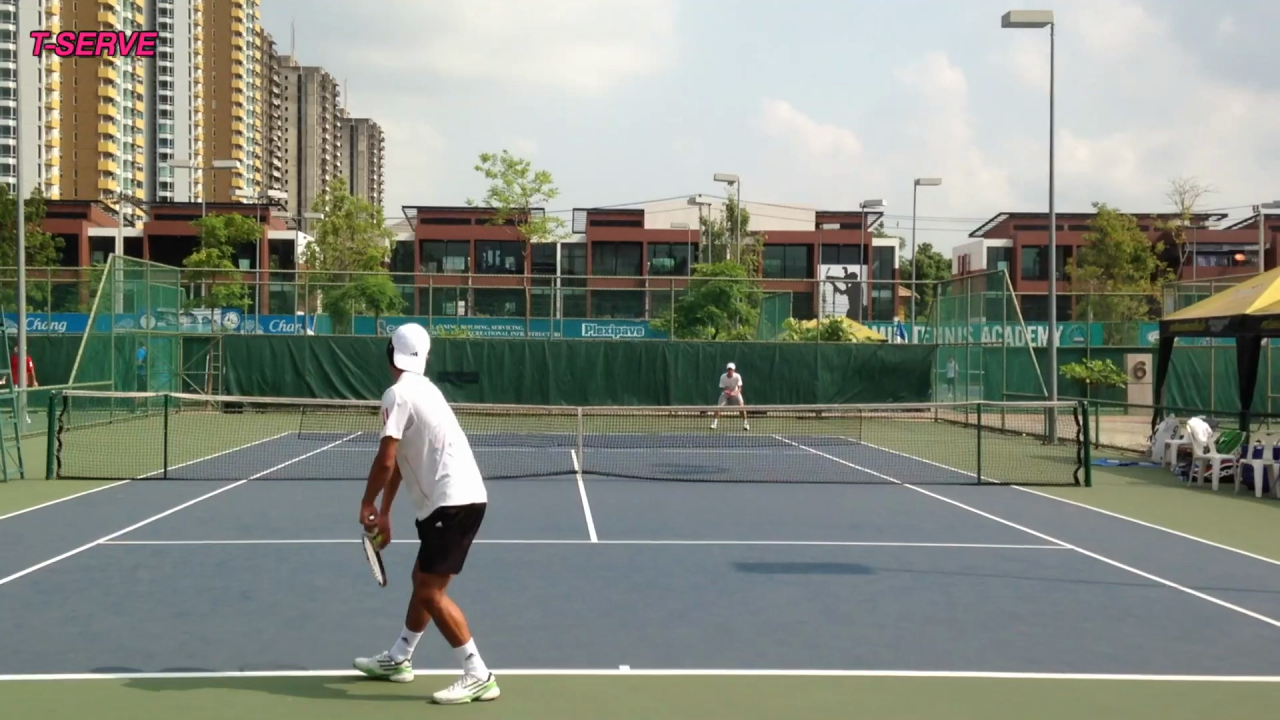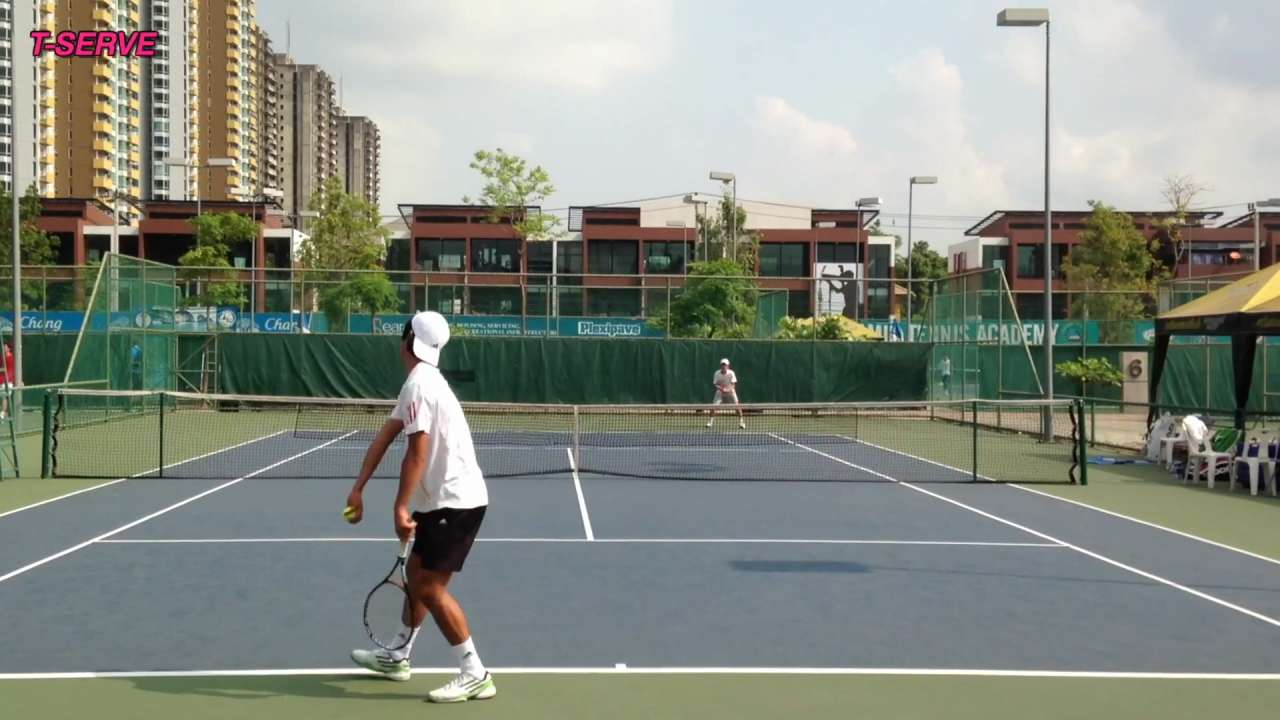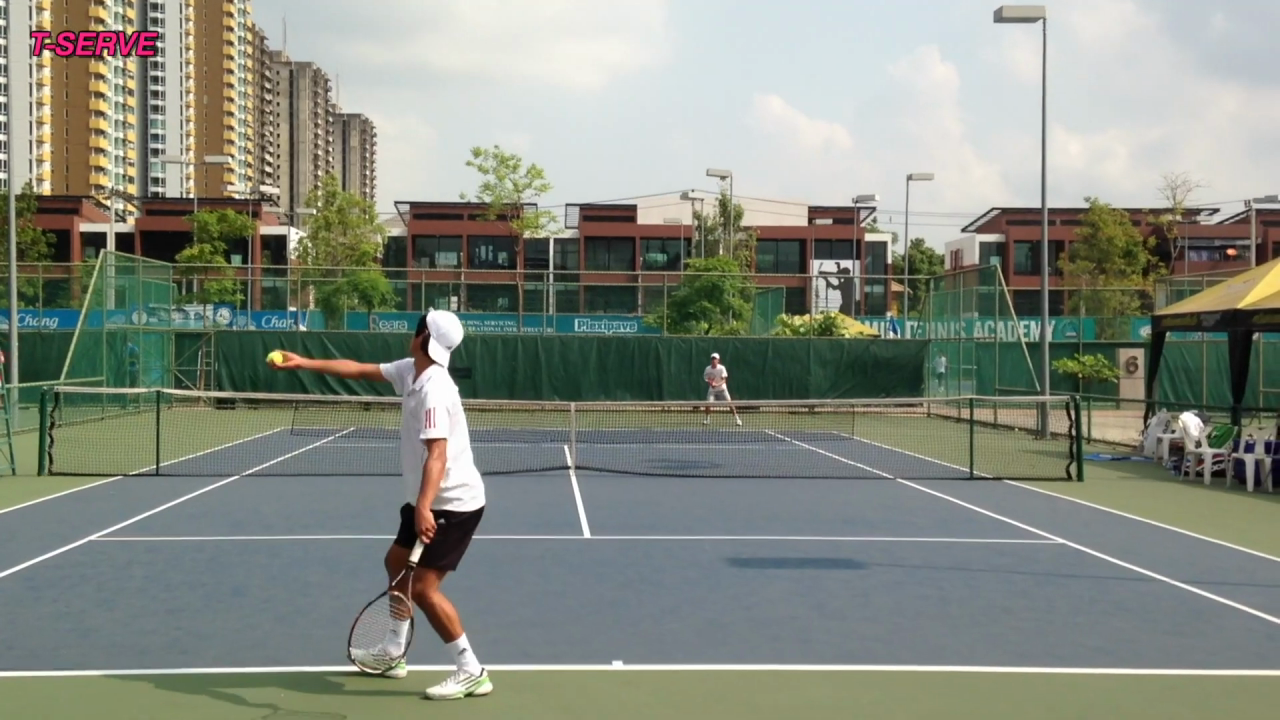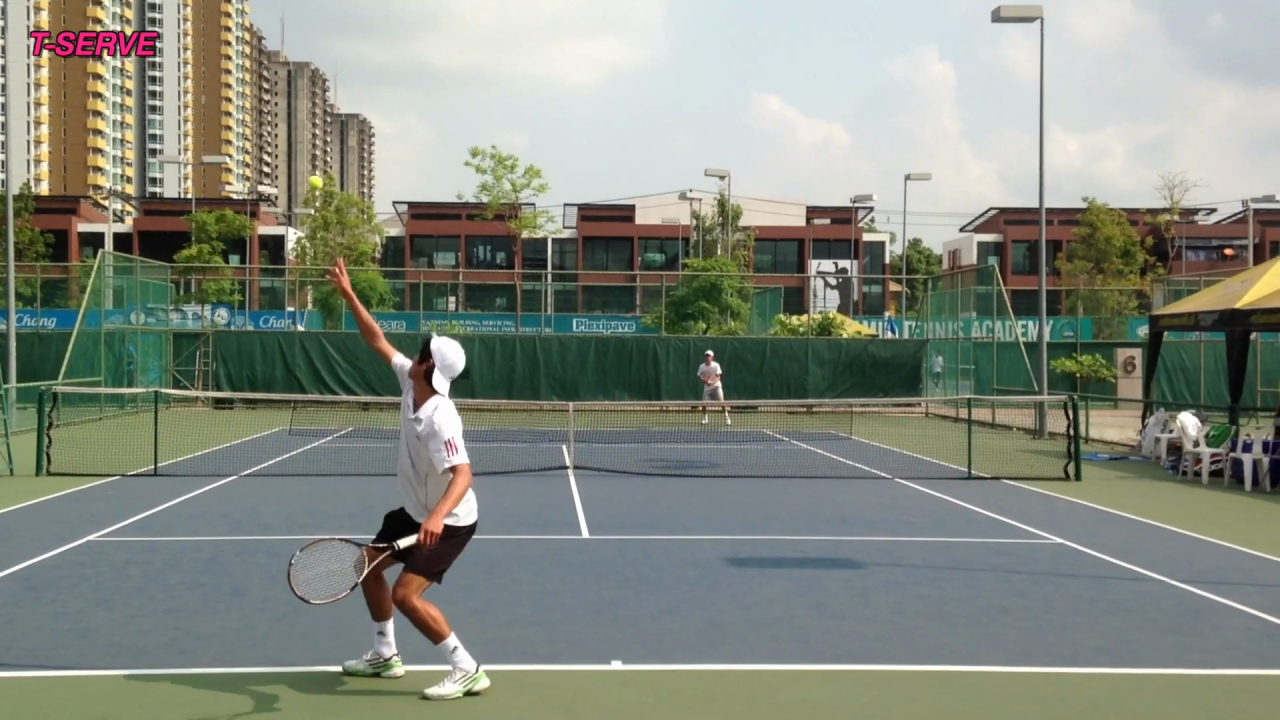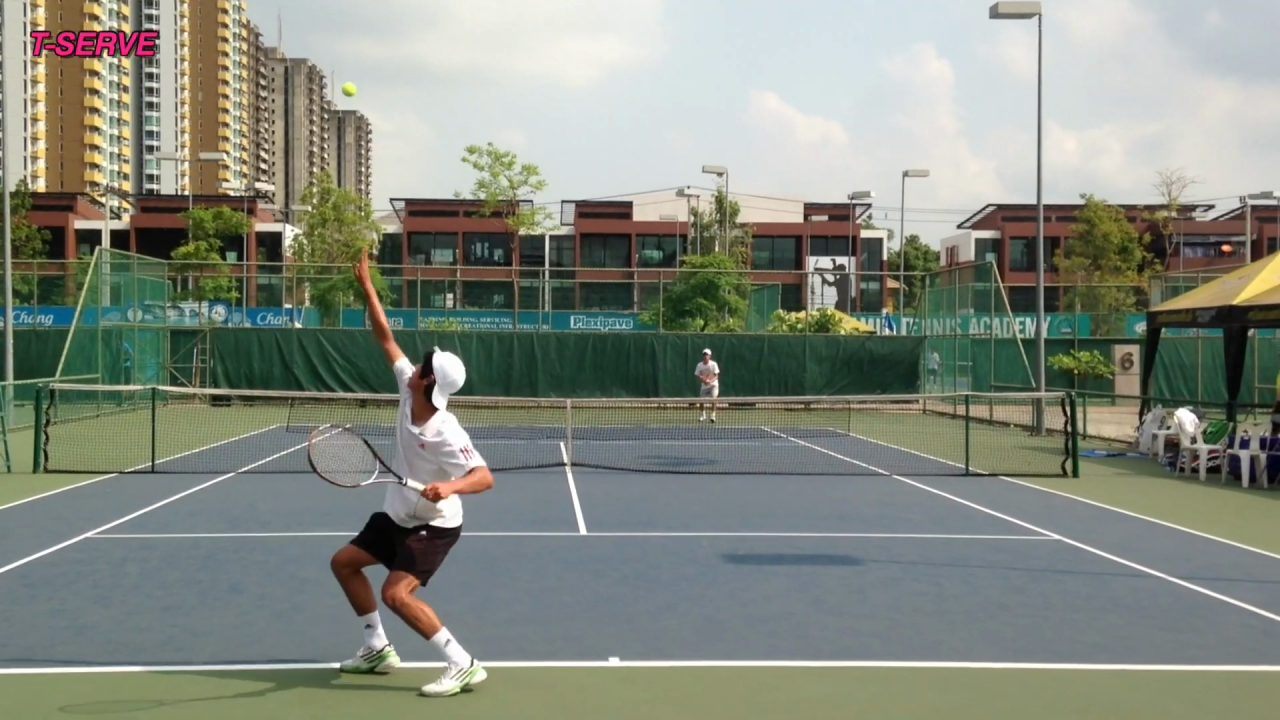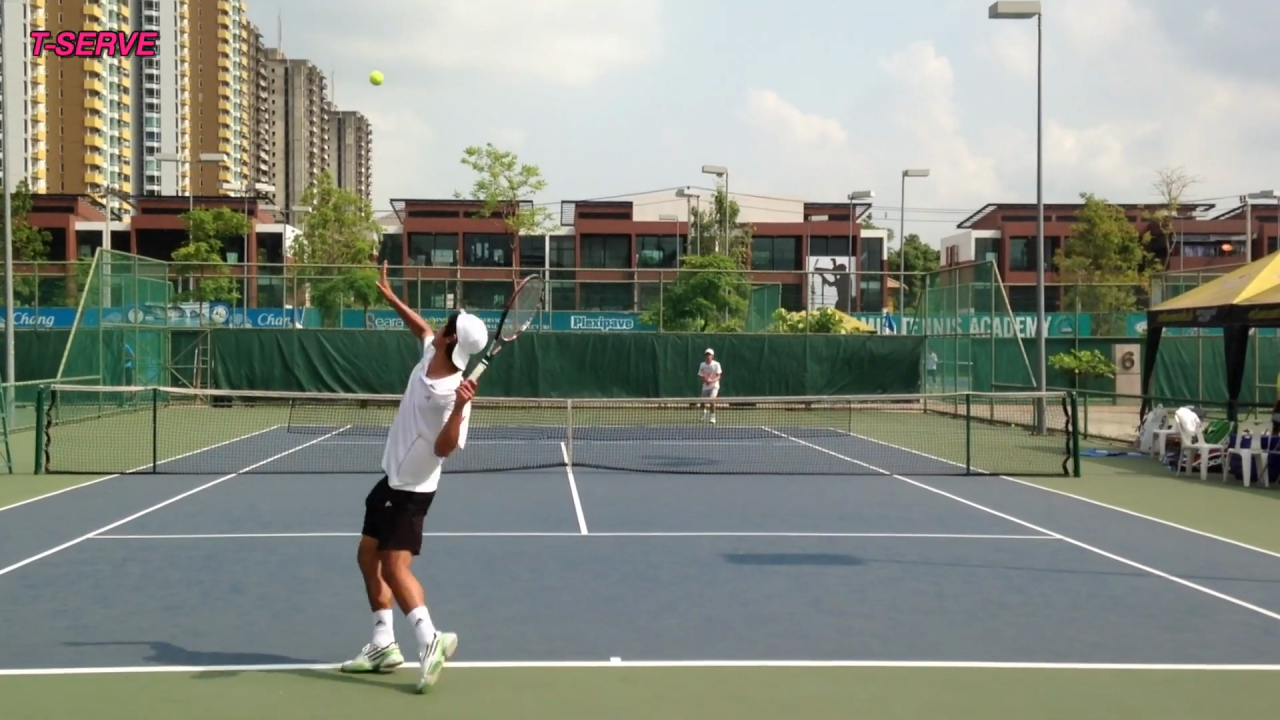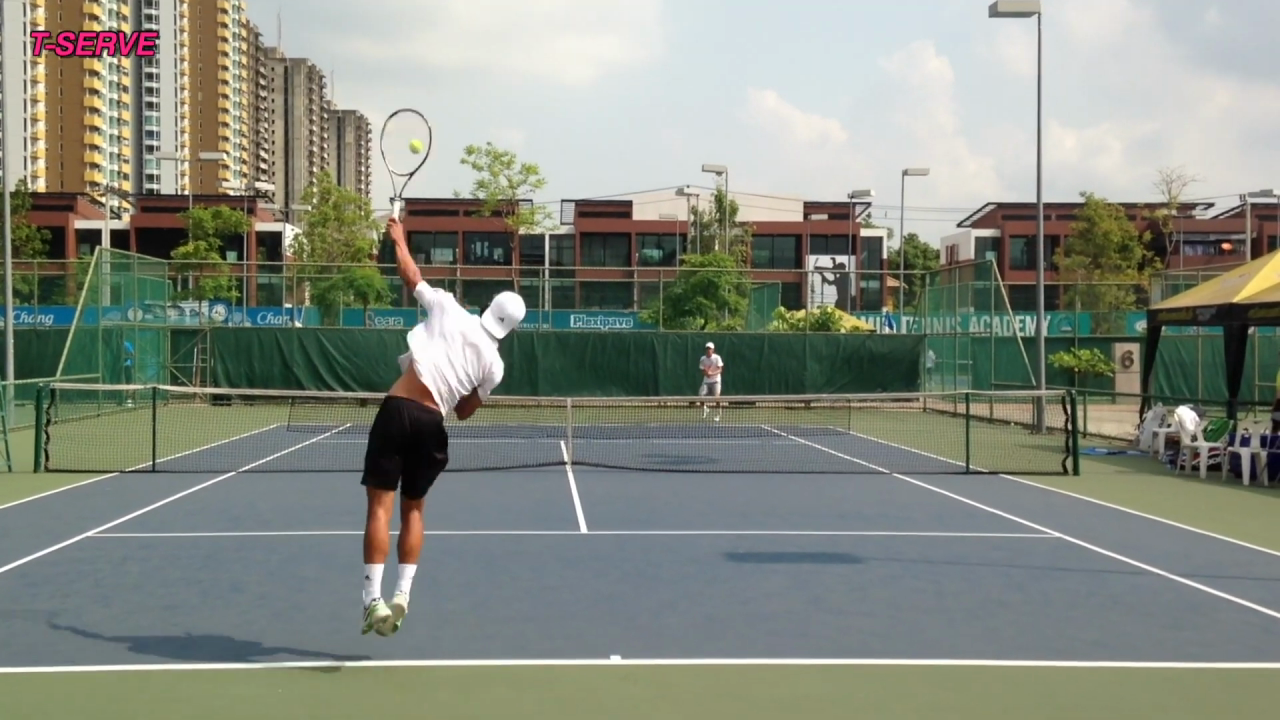
dt=0.2s
person 1, frame 1
left shoulder: (399, 393)
right shoulder: (421, 390)
left elbow: (386, 458)
right elbow: (400, 462)
left wrist: (367, 503)
right wrist: (384, 513)
left hip: (454, 502)
right hip: (460, 498)
left knee: (431, 592)
right knee: (422, 579)
left ankle: (479, 677)
right ankle: (398, 659)
person 1, frame 2
left shoulder: (418, 385)
right shoulder: (423, 381)
left elbow: (417, 453)
right elbow: (385, 435)
left wrist: (400, 507)
right wrist: (359, 486)
left hip: (455, 501)
right hip: (443, 498)
left knee: (431, 589)
right knee: (416, 572)
left ankle: (476, 675)
right ankle: (396, 656)
person 1, frame 3
left shoulder: (435, 391)
right shoulder: (411, 370)
left elbow: (437, 454)
right elbow: (361, 369)
left wrist: (423, 507)
right wrist: (307, 363)
left hip: (455, 503)
right hip: (433, 500)
left knee: (423, 587)
right knee: (396, 562)
left ankle: (471, 673)
right ankle: (392, 653)
person 1, frame 4
left shoulder: (440, 420)
right shoulder: (411, 381)
left elbow: (463, 476)
right elbow: (376, 340)
left wrist: (438, 518)
right wrist: (348, 293)
left hip: (448, 520)
right hip: (415, 513)
left knee: (407, 595)
right knee: (365, 566)
left ankle: (467, 671)
right ankle: (385, 655)
person 1, frame 5
left shoulder: (446, 432)
right shoulder: (410, 393)
left elbow: (485, 477)
right elbow: (385, 338)
left wrist: (450, 489)
right wrist: (366, 284)
left hip: (434, 526)
right hip: (397, 517)
left knee: (396, 593)
right knee: (343, 563)
left ankle: (463, 664)
right ankle: (378, 648)
person 1, frame 6
left shoulder: (453, 395)
right shoulder: (433, 354)
left elbow: (444, 448)
right elbow: (423, 330)
left wrist: (460, 407)
right wrist: (391, 297)
left hip: (410, 487)
right hip: (393, 481)
left knee: (396, 568)
right knee: (368, 556)
left ankle: (432, 642)
right ankle: (383, 646)
person 1, frame 7
left shoulder: (450, 310)
right shoulder: (494, 365)
left elbow: (409, 276)
right elbow: (463, 413)
left wrist: (398, 240)
left hip: (398, 411)
right hip: (432, 425)
left knee: (379, 508)
right knee: (413, 509)
left ankle: (373, 599)
right ankle: (401, 594)
